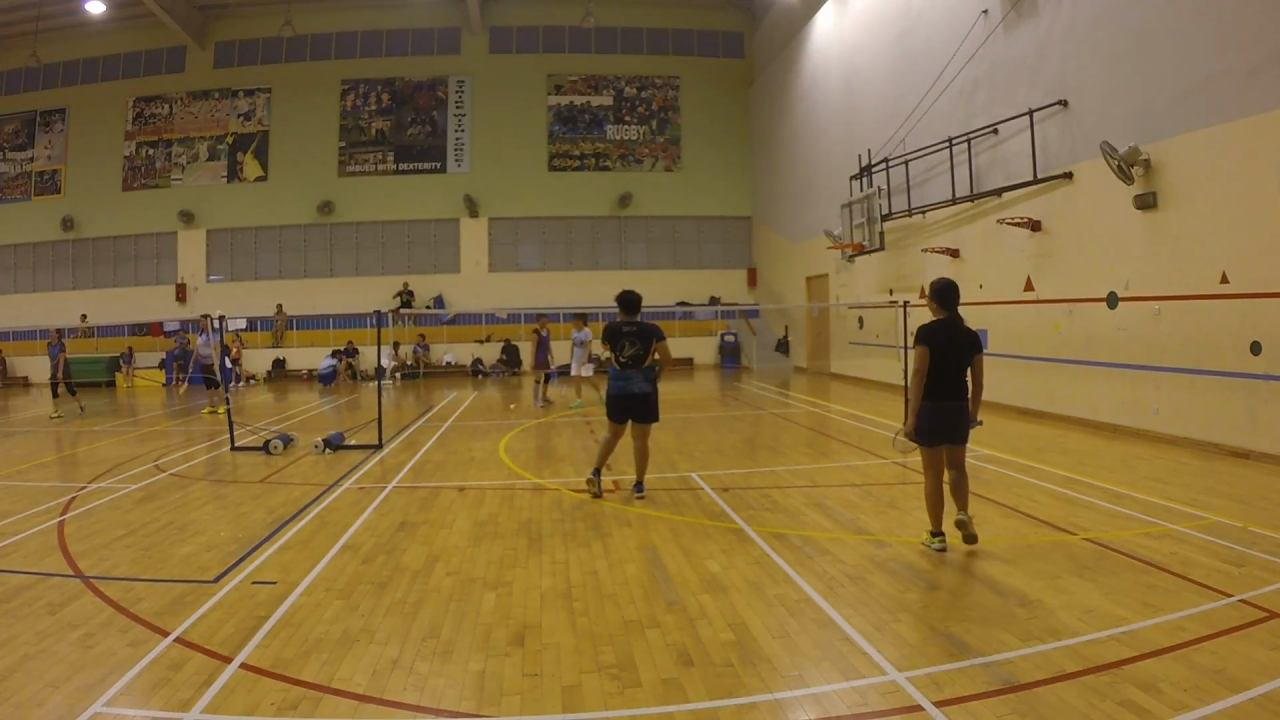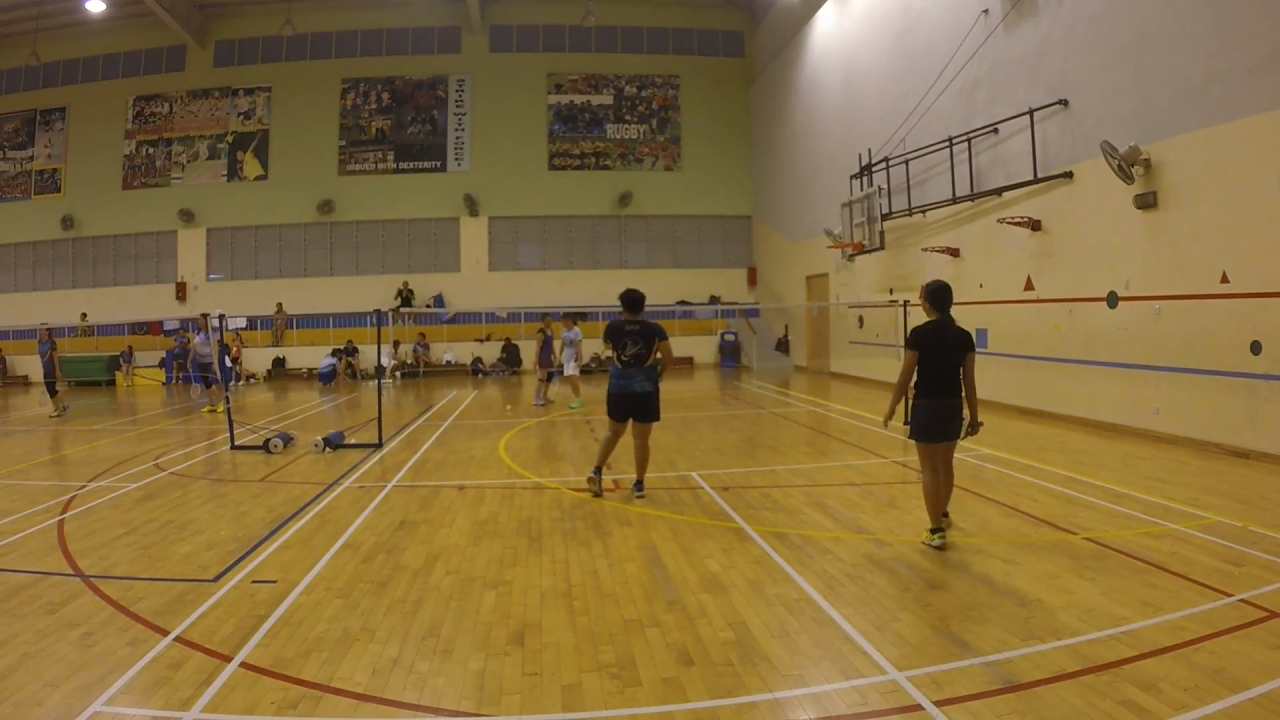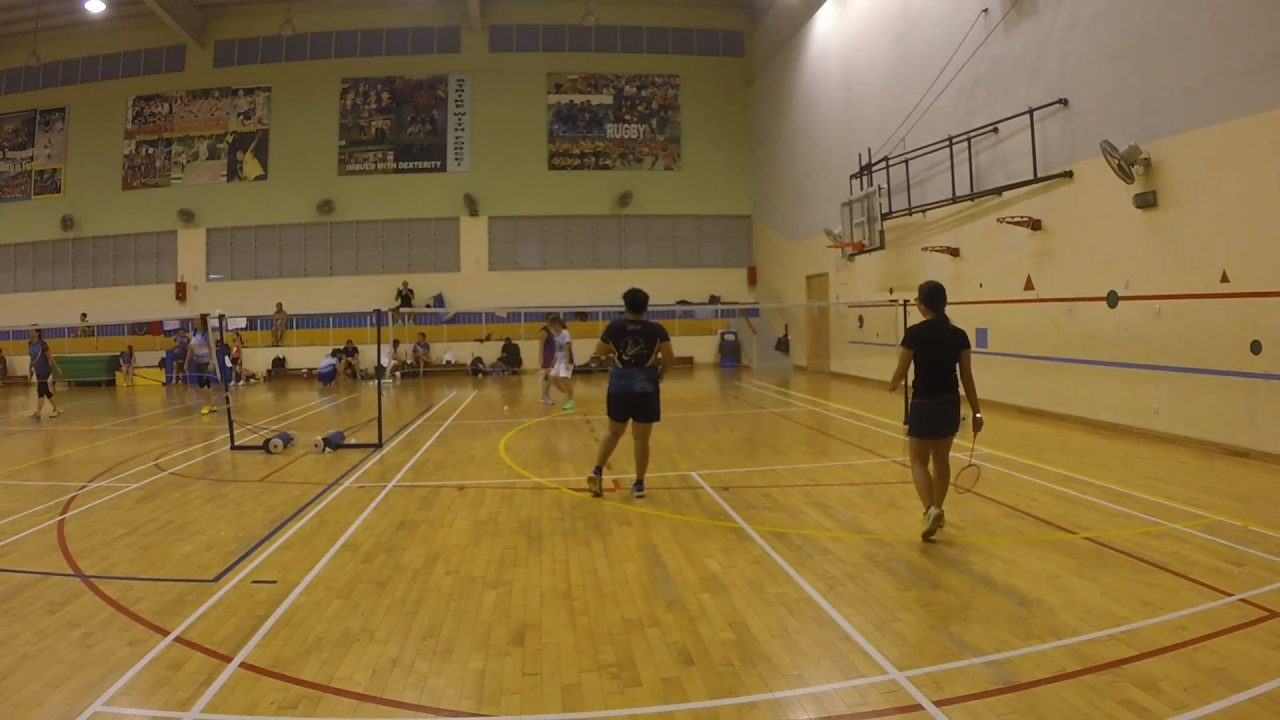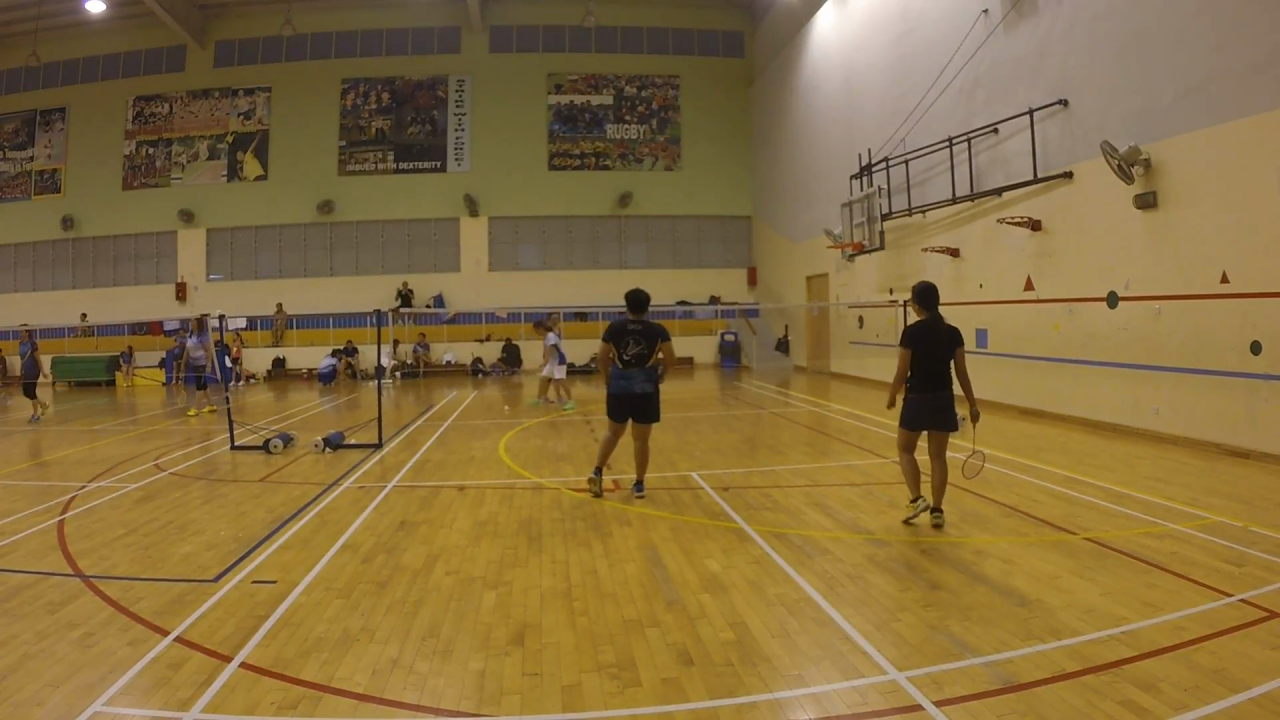
dt=0.2s
person 1, frame 1
left shoulder: (926, 332)
right shoulder: (971, 336)
left elbow: (919, 374)
right elbow: (978, 381)
left wrist: (911, 415)
right wrist: (974, 413)
left hip: (932, 409)
right hip: (958, 410)
left knee: (933, 474)
right knee: (957, 467)
left ankle: (937, 535)
right ankle: (963, 515)
person 1, frame 2
left shoulder: (919, 334)
right shoulder: (964, 336)
left elbow: (906, 376)
right elbow: (969, 381)
left wrist: (892, 407)
right wrist: (974, 416)
left hip: (927, 407)
right hip: (953, 407)
left knee: (931, 469)
right knee: (945, 462)
left ankle: (936, 531)
right ankle: (943, 516)
person 1, frame 3
left shoulder: (915, 333)
right shoulder: (959, 335)
left elbow: (902, 370)
right elbow: (967, 376)
left wrist: (893, 385)
right wrist: (976, 412)
left hip: (924, 404)
right hip: (950, 404)
left knee: (918, 462)
right knee: (941, 459)
left ankle: (931, 509)
right ankle: (937, 511)
person 1, frame 4
left shoulder: (911, 332)
right shoulder: (953, 333)
left elbow: (902, 372)
right elbow: (962, 372)
left wrist: (892, 396)
right wrist: (972, 404)
left hip: (918, 400)
right hip: (944, 400)
left knee: (905, 450)
right knee: (938, 456)
left ankle: (917, 500)
right ankle: (937, 510)
person 2, frame 1
left shoulder: (611, 329)
right shoulder: (652, 330)
right elbow: (667, 358)
right wrist: (658, 372)
left hip: (617, 390)
right hip: (644, 391)
left knee: (613, 434)
right knee: (640, 439)
left ankle: (595, 473)
right ankle: (639, 485)
person 2, frame 2
left shoulder: (613, 327)
right shoulder: (655, 329)
right elbow: (668, 358)
right wrist: (660, 371)
left hip: (619, 389)
right hip: (645, 390)
left knee: (613, 432)
right knee: (641, 438)
left ankle: (596, 471)
right ankle: (639, 484)
person 2, frame 3
left shoulder: (614, 327)
right shoulder: (657, 330)
left elbow: (600, 350)
right elbow: (669, 359)
right wrist: (660, 371)
left hip: (619, 388)
right hip: (646, 390)
left knee: (613, 432)
right knee: (641, 438)
left ankle: (597, 471)
right ankle: (639, 484)
person 2, frame 4
left shoulder: (614, 327)
right shoulder: (658, 330)
left elbow: (602, 357)
right elbow: (670, 360)
left wrist: (607, 375)
right wrist: (661, 373)
left hip: (618, 389)
right hip: (645, 391)
left knee: (613, 433)
right knee: (641, 439)
left ankle: (597, 472)
right ankle: (639, 484)
